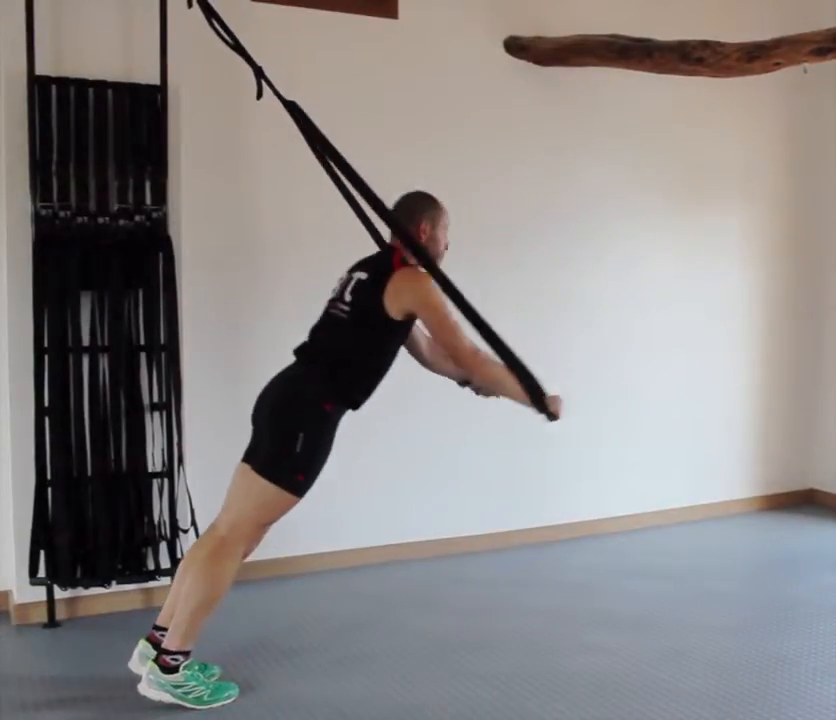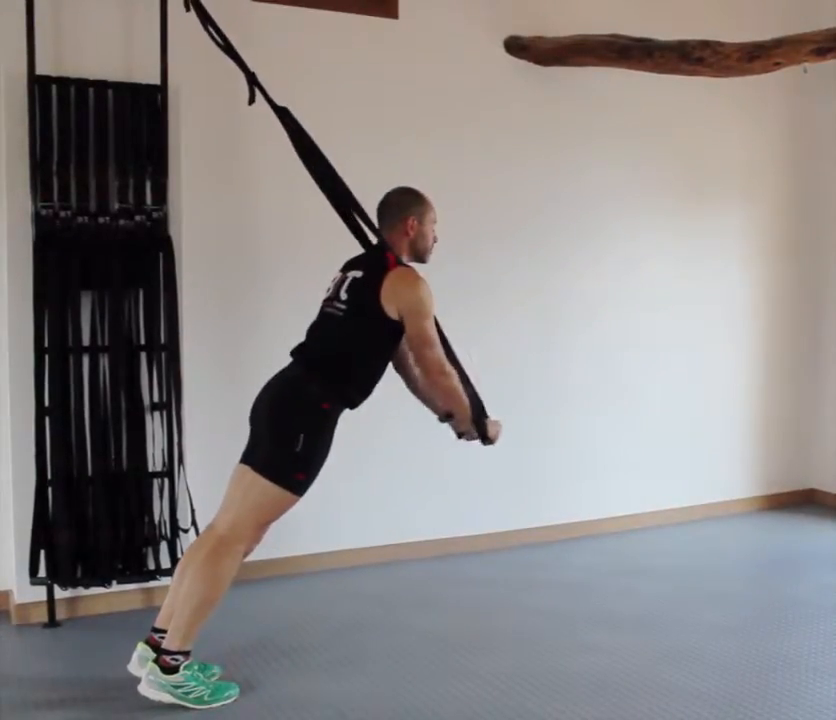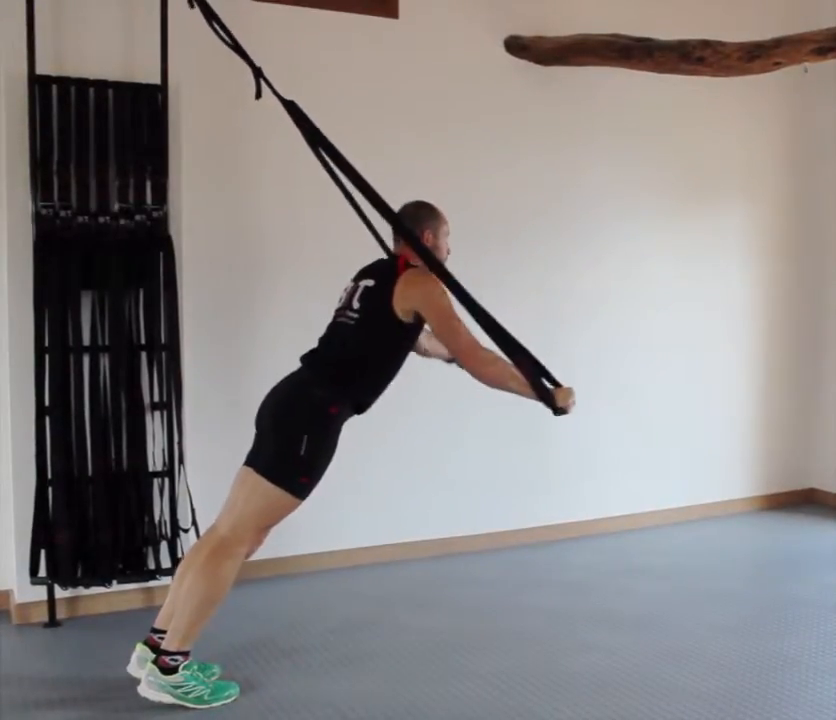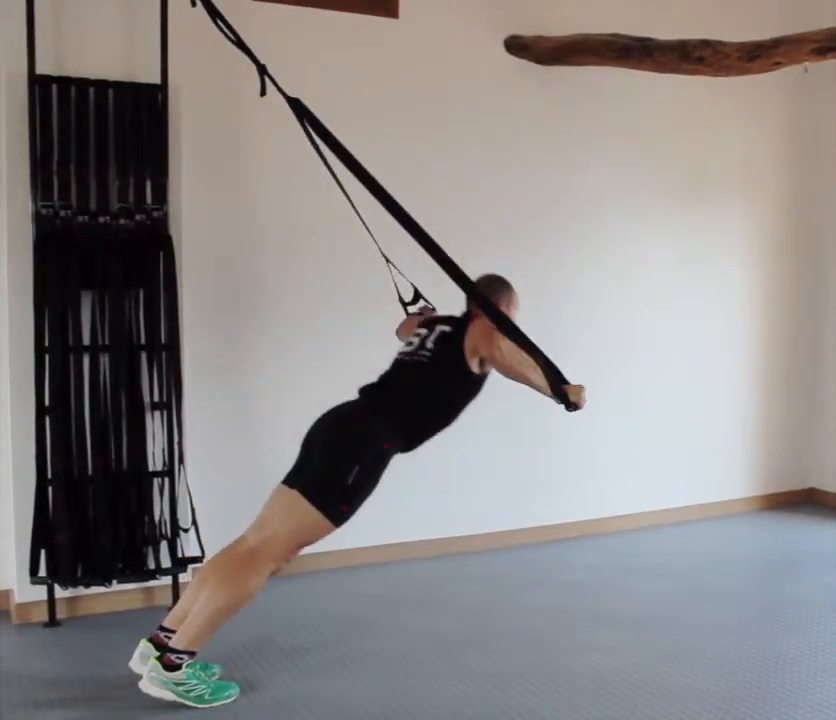
dt=0.5s
person 1, frame 1
left shoulder: (372, 270)
right shoulder: (413, 282)
left elbow: (418, 344)
right elbow: (468, 355)
left wrist: (468, 380)
right wrist: (536, 399)
left hip: (292, 398)
right hip: (307, 411)
left knee: (231, 530)
right knee: (235, 535)
left ankle: (158, 645)
right ankle: (168, 667)
person 1, frame 2
left shoulder: (359, 270)
right shoulder: (407, 283)
left elbow: (403, 359)
right elbow: (435, 368)
left wrist: (443, 414)
right wrist: (472, 423)
left hip: (288, 398)
right hip: (306, 412)
left knee: (229, 530)
right knee: (235, 536)
left ankle: (157, 645)
right ankle: (169, 666)
person 1, frame 3
left shoulder: (376, 275)
right shoulder: (419, 283)
right elbow: (471, 355)
left wrist: (443, 352)
right wrist: (547, 392)
left hip: (296, 401)
right hip: (312, 414)
left knee: (233, 532)
right knee: (237, 536)
left ankle: (157, 644)
right ankle: (168, 666)
person 1, frame 4
left shoulder: (436, 326)
right shoulder: (483, 332)
right elbow: (504, 356)
right wrist: (563, 391)
left hip: (342, 428)
right hip: (362, 446)
left knee: (260, 544)
right knee: (268, 550)
left ankle: (161, 642)
right ankle: (174, 662)
